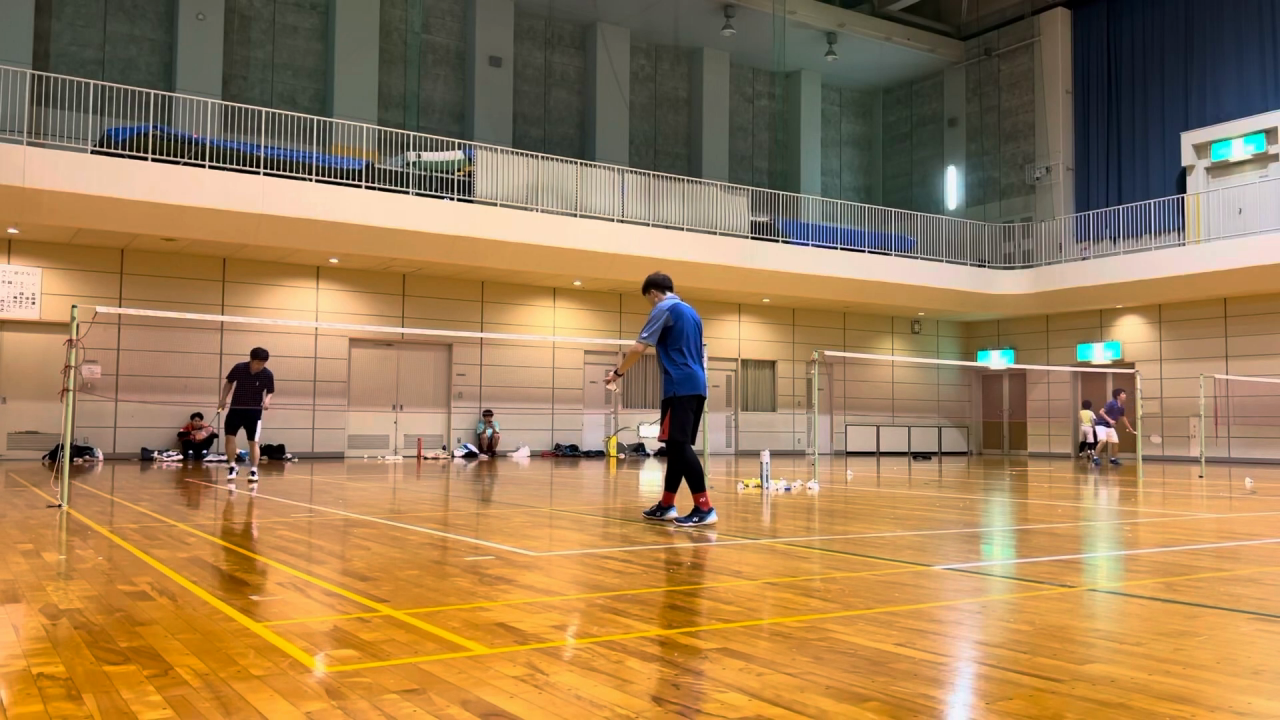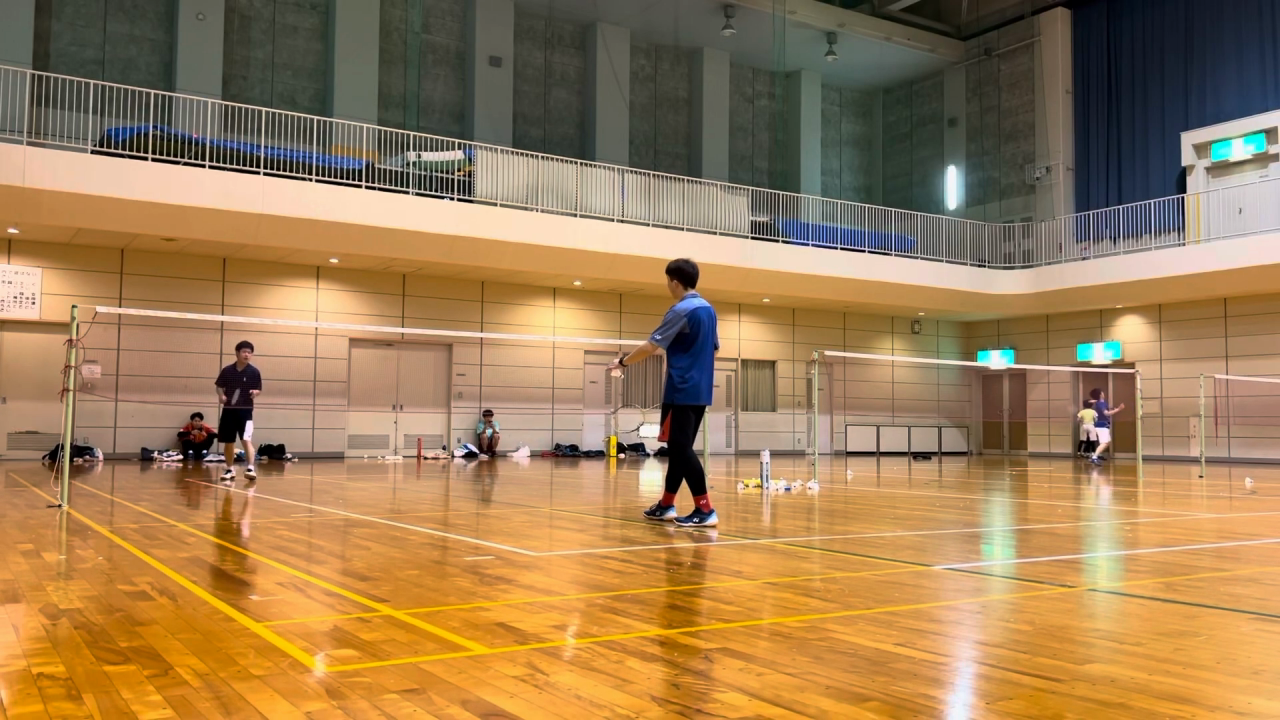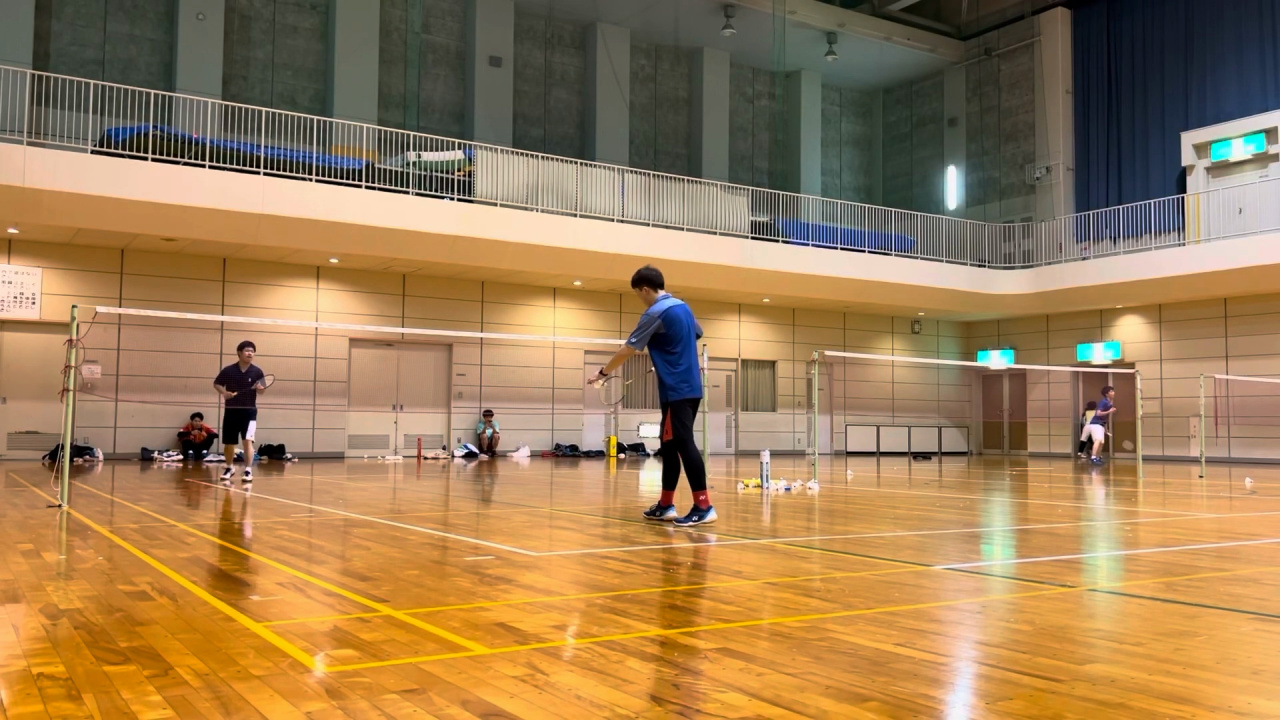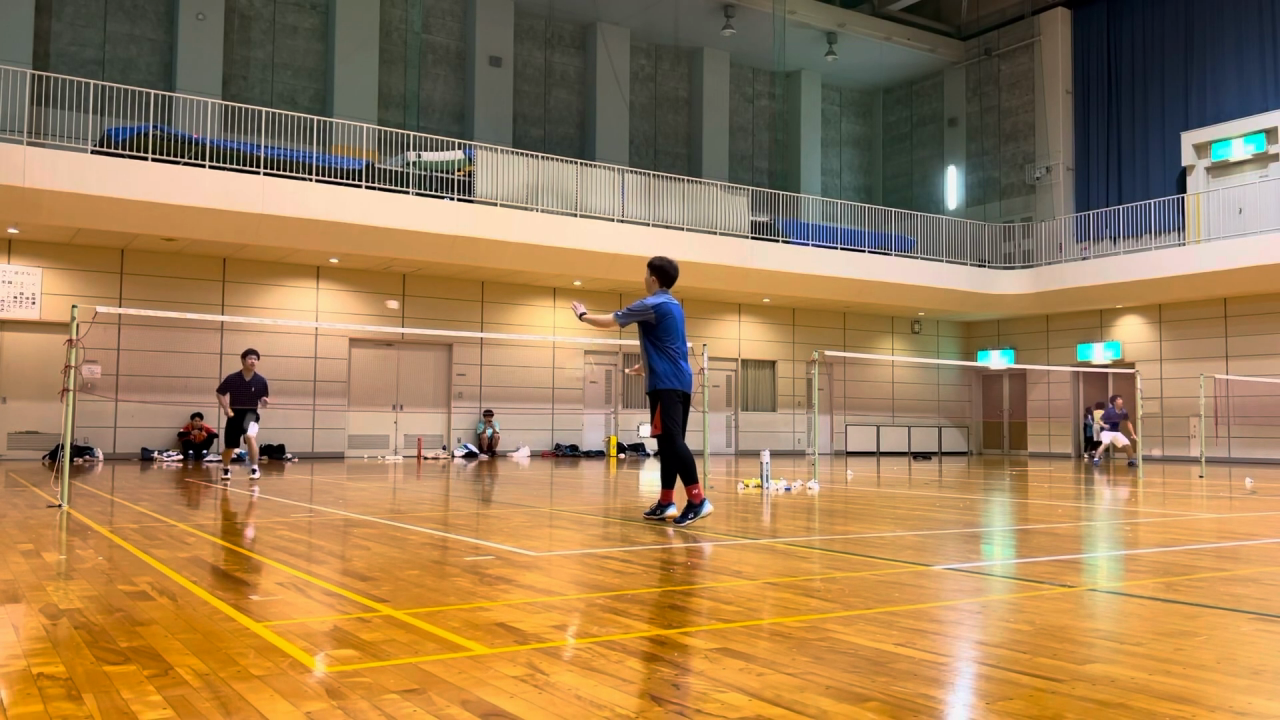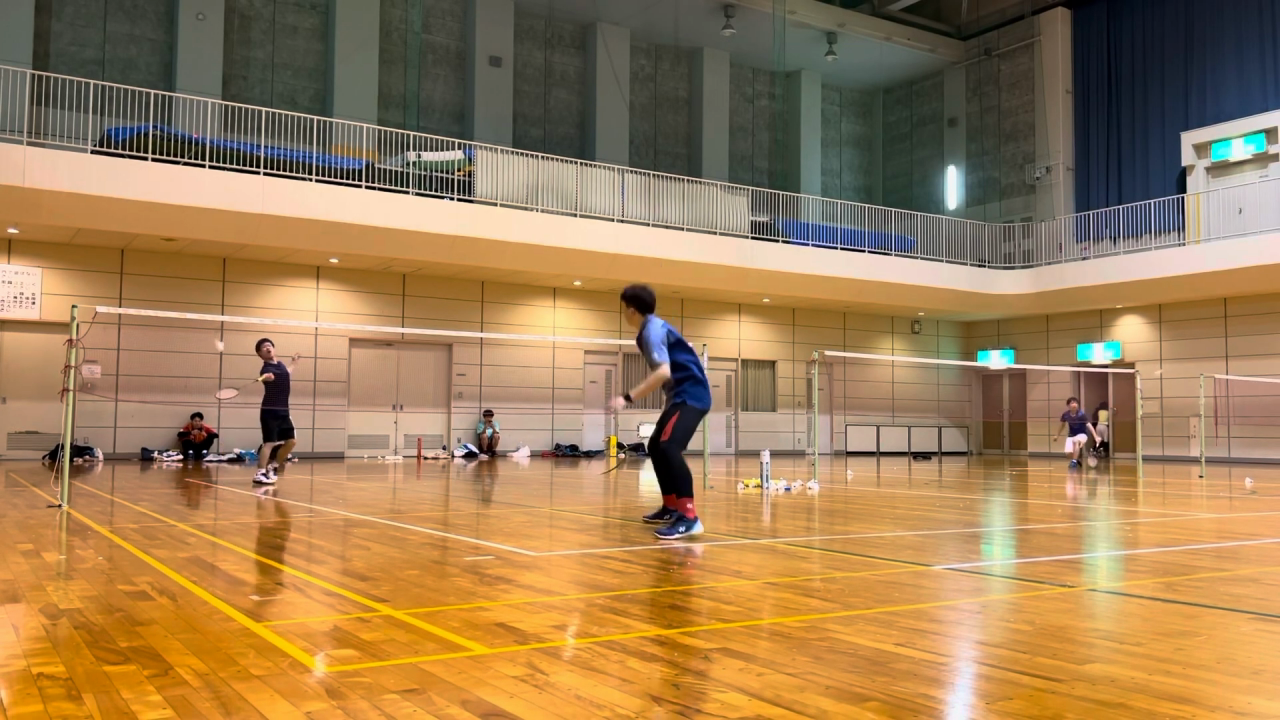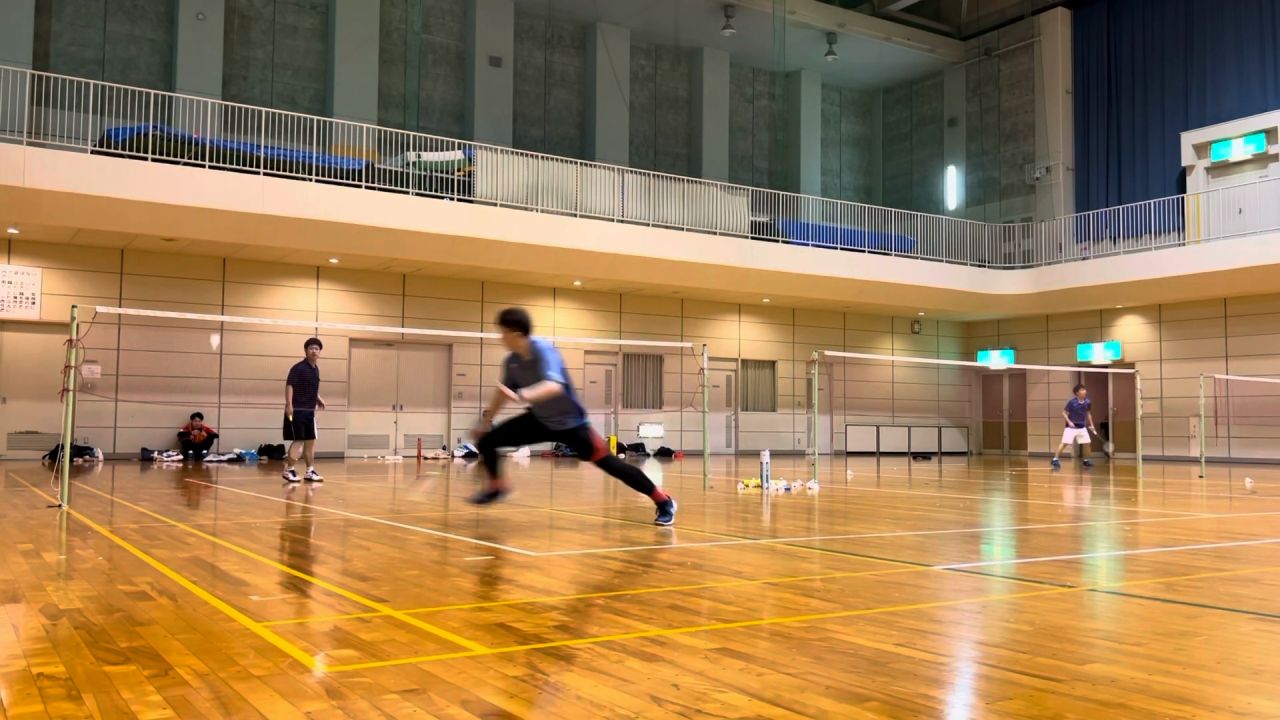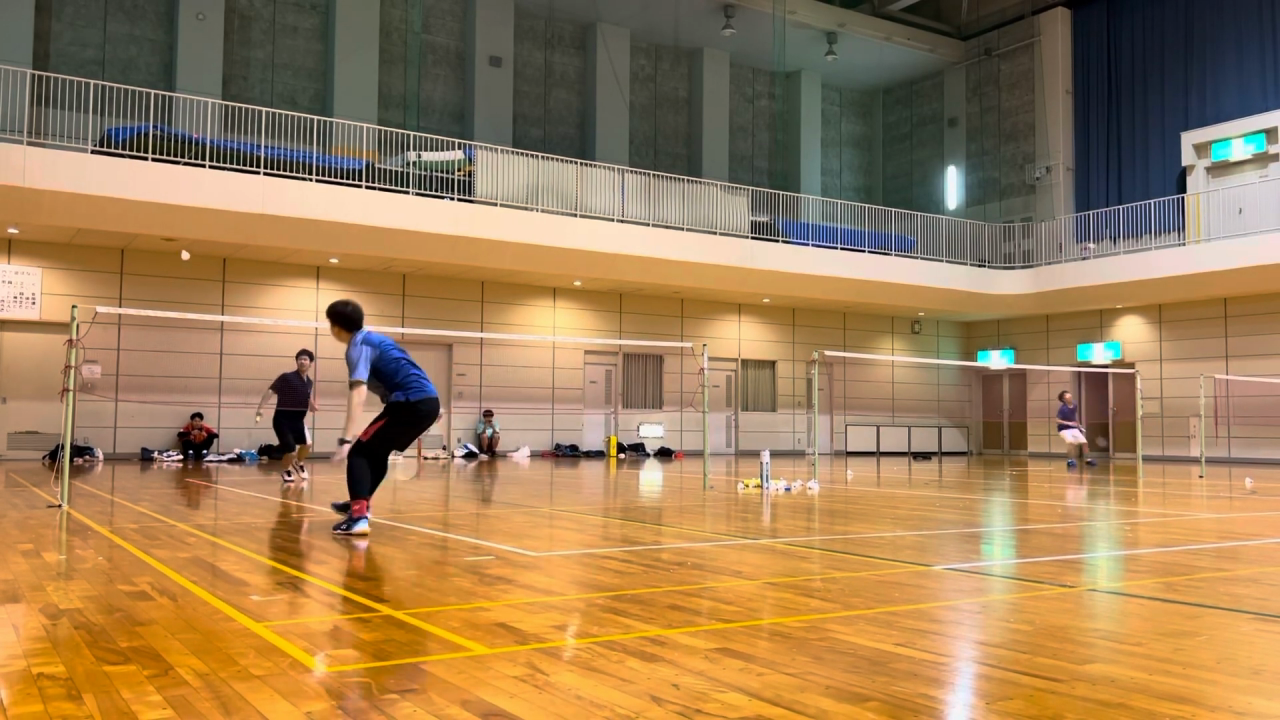
dt=0.7s
person 1, frame 1
left shoulder: (664, 309)
right shoulder: (691, 312)
left elbow: (639, 347)
left wrist: (618, 372)
left hip: (680, 387)
right hip: (696, 386)
left knee: (679, 445)
right knee: (677, 445)
left ankle: (704, 508)
right ankle: (667, 505)
person 1, frame 2
left shoulder: (681, 311)
right shoulder: (708, 309)
left elbow: (651, 346)
right elbow: (714, 349)
left wrist: (622, 362)
left hip: (682, 392)
right hip: (700, 390)
left knee: (681, 448)
right knee: (679, 447)
left ankle: (705, 510)
right ankle: (666, 505)
person 1, frame 3
left shoulder: (656, 313)
right shoulder: (683, 307)
left elbow: (628, 350)
right elbow: (696, 335)
left wrist: (603, 373)
left hip: (676, 390)
right hip: (690, 387)
left knee: (683, 444)
right knee: (669, 444)
left ankle: (703, 507)
right ankle: (666, 505)
person 1, frame 4
left shoulder: (651, 305)
right shoulder: (673, 306)
left elbow: (610, 321)
left wrist: (583, 314)
right wrist: (644, 366)
left hip: (666, 383)
right hip: (679, 381)
left knee: (671, 439)
right knee: (667, 441)
left ankle: (697, 500)
right ankle: (666, 503)
person 1, frame 5
left shoulder: (653, 331)
right shoulder: (649, 331)
left elbow: (663, 373)
left wrist: (628, 398)
left hip: (691, 397)
right hip: (681, 397)
left knee: (667, 449)
right knee: (656, 447)
left ankle: (688, 517)
right ankle: (671, 507)
person 1, frame 6
left shoulder: (543, 351)
right shoulder: (513, 362)
left elbow: (555, 387)
right elbow: (503, 394)
left wrist: (522, 396)
right wrist: (486, 419)
left hip: (572, 422)
right hip: (540, 420)
left knee: (610, 464)
right knee: (488, 440)
left ankle: (663, 501)
right ankle: (496, 487)
person 1, frame 7
left shoulder: (359, 347)
right shoulder: (373, 339)
left elbow: (359, 394)
left wrist: (346, 439)
left hip: (413, 402)
right hip: (427, 402)
left knee: (358, 452)
right knee: (376, 449)
left ankle: (358, 515)
right ankle: (360, 505)
